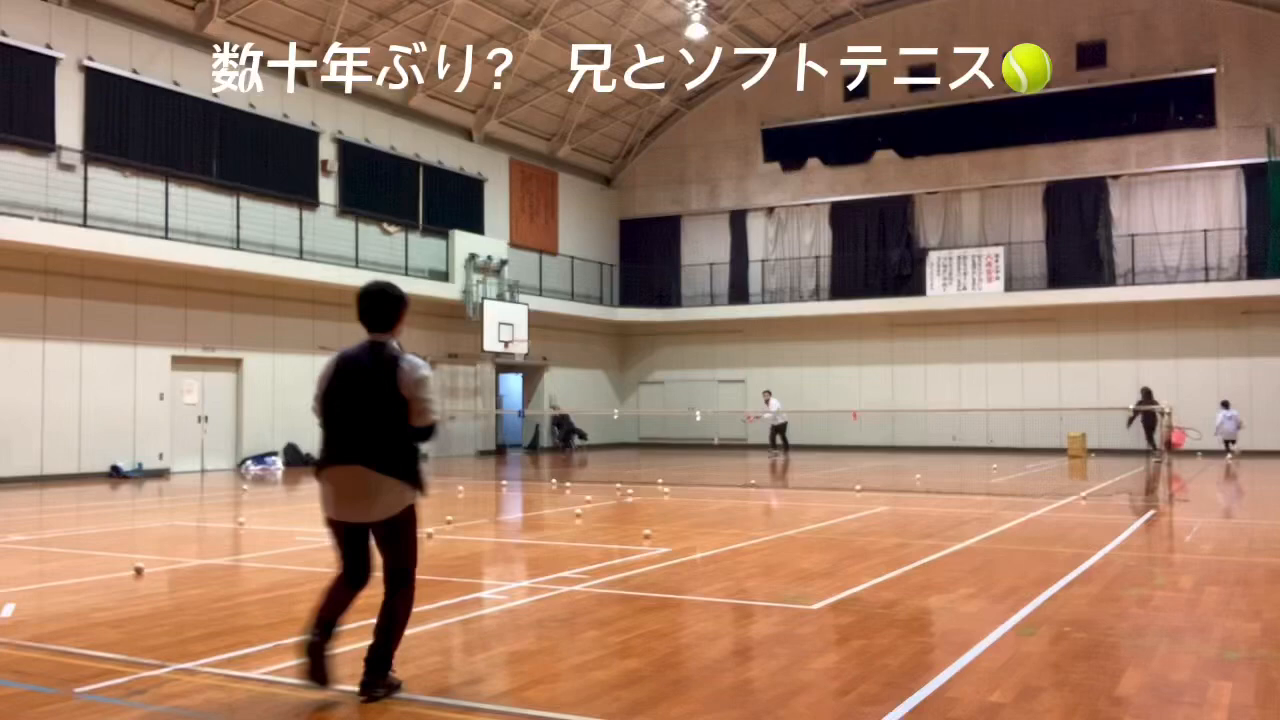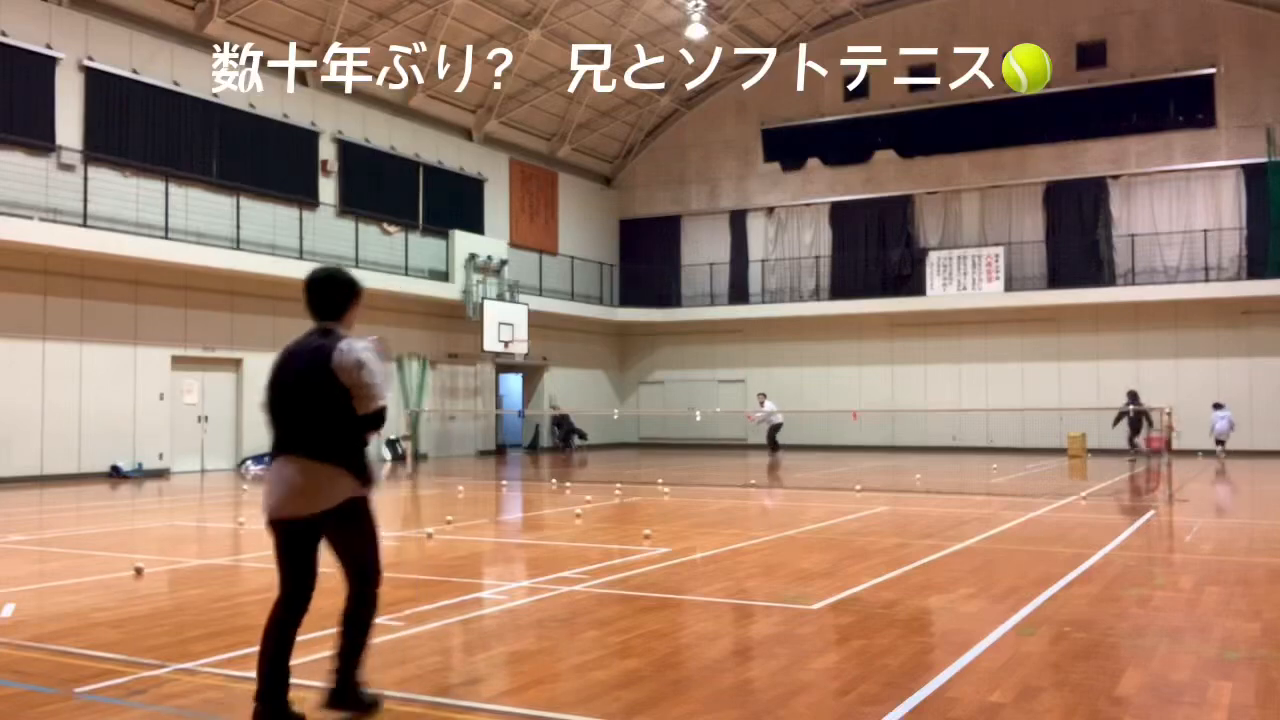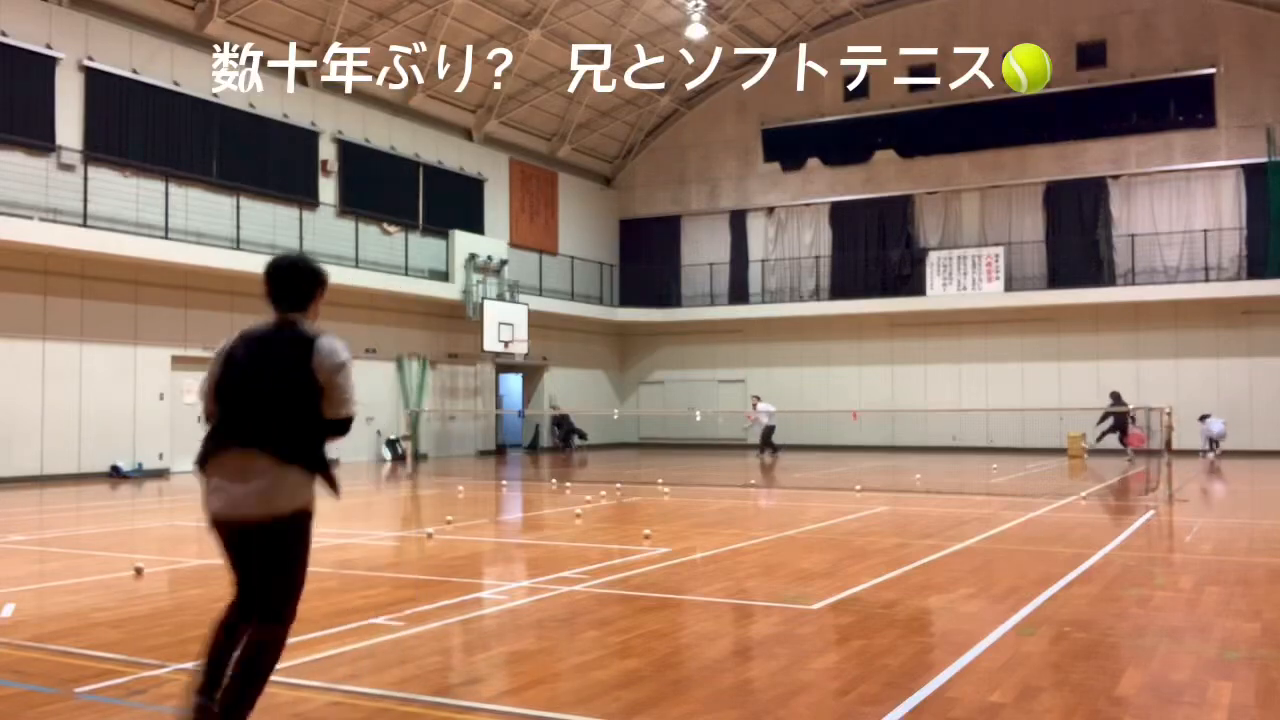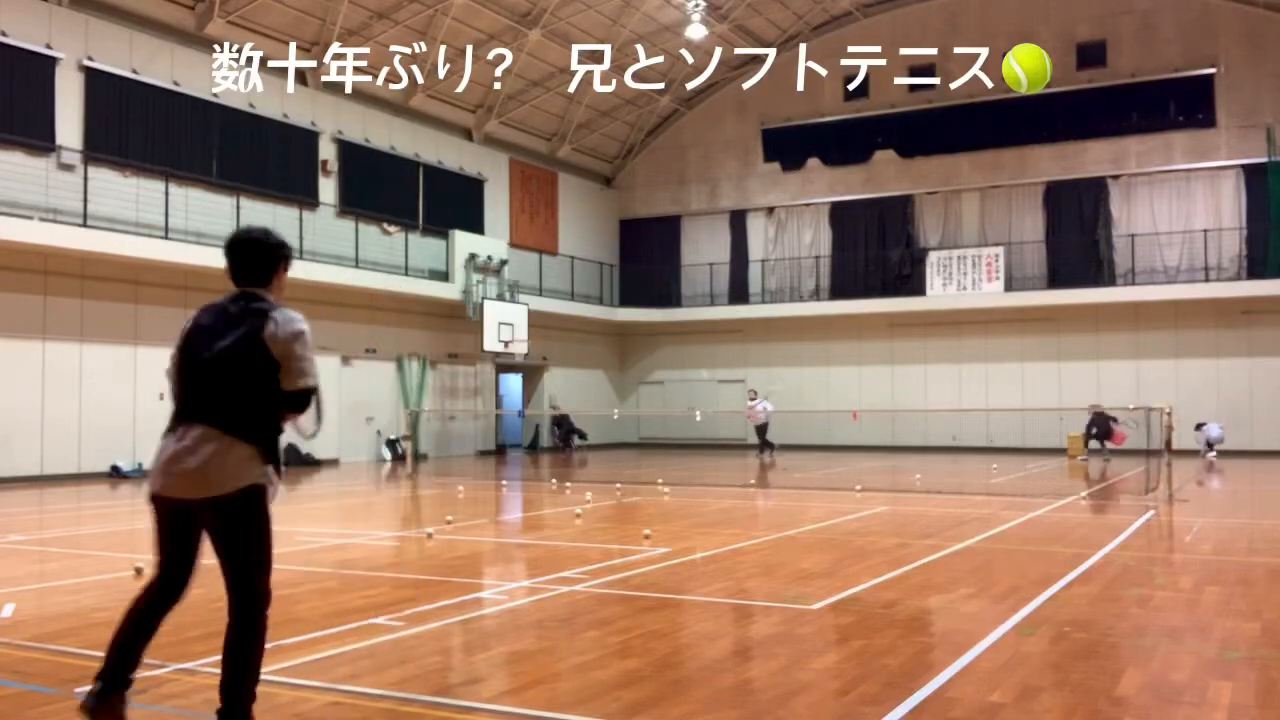
dt=0.3s
person 1, frame 1
left shoulder: (337, 364)
right shoulder: (409, 367)
left elbow: (324, 415)
right elbow: (423, 429)
left hip: (339, 485)
right hip: (389, 487)
left knee: (353, 573)
right knee: (399, 583)
left ankle: (319, 636)
right ankle: (375, 677)
person 1, frame 2
left shoulder: (286, 357)
right shoulder: (352, 352)
left elbow: (279, 416)
right elbow: (372, 419)
right wrist: (354, 434)
left hip: (284, 487)
right hip: (334, 484)
left knee: (294, 594)
right knee: (364, 581)
person 1, frame 3
left shoulder: (238, 346)
right shoulder: (325, 350)
left elbow: (213, 410)
right elbow: (338, 423)
left hip: (226, 486)
right hip: (283, 491)
left knee: (251, 600)
right knee: (276, 614)
person 1, frame 4
left shoulder: (200, 320)
right shoulder: (285, 324)
left elbow: (179, 386)
right elbow: (298, 399)
left hip: (173, 464)
right hip: (232, 471)
left knee: (168, 581)
right knee: (249, 599)
